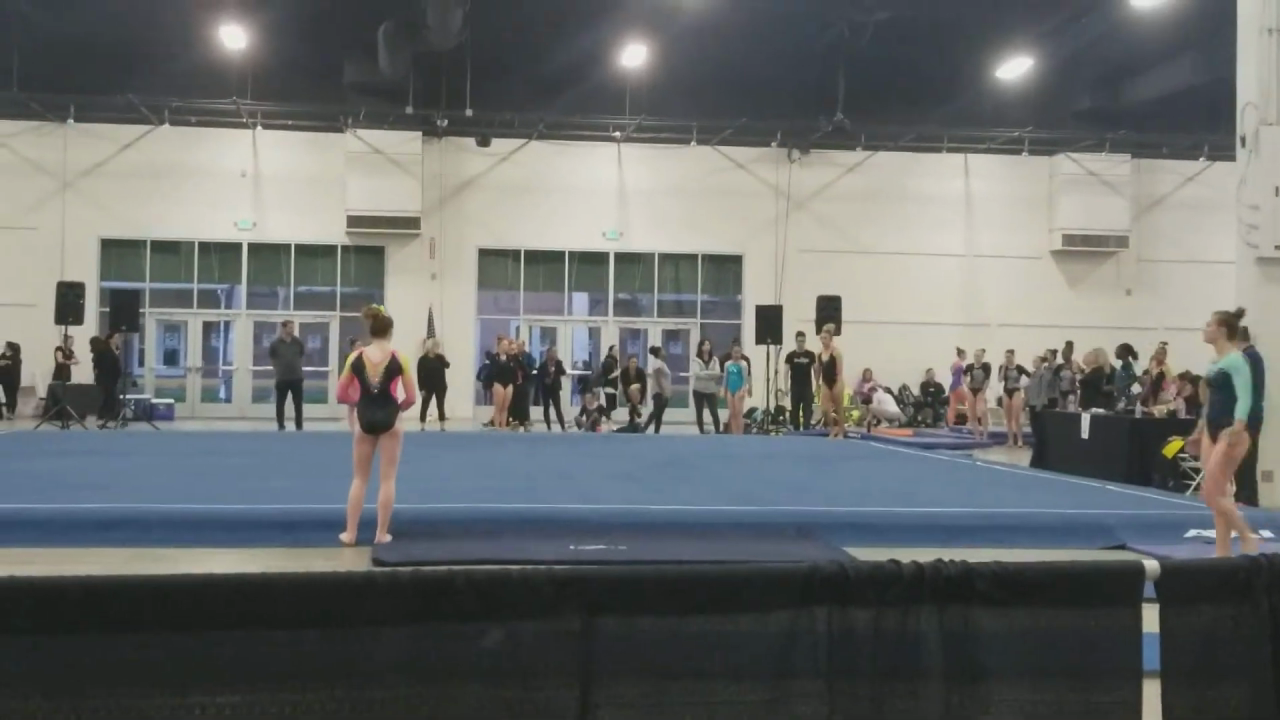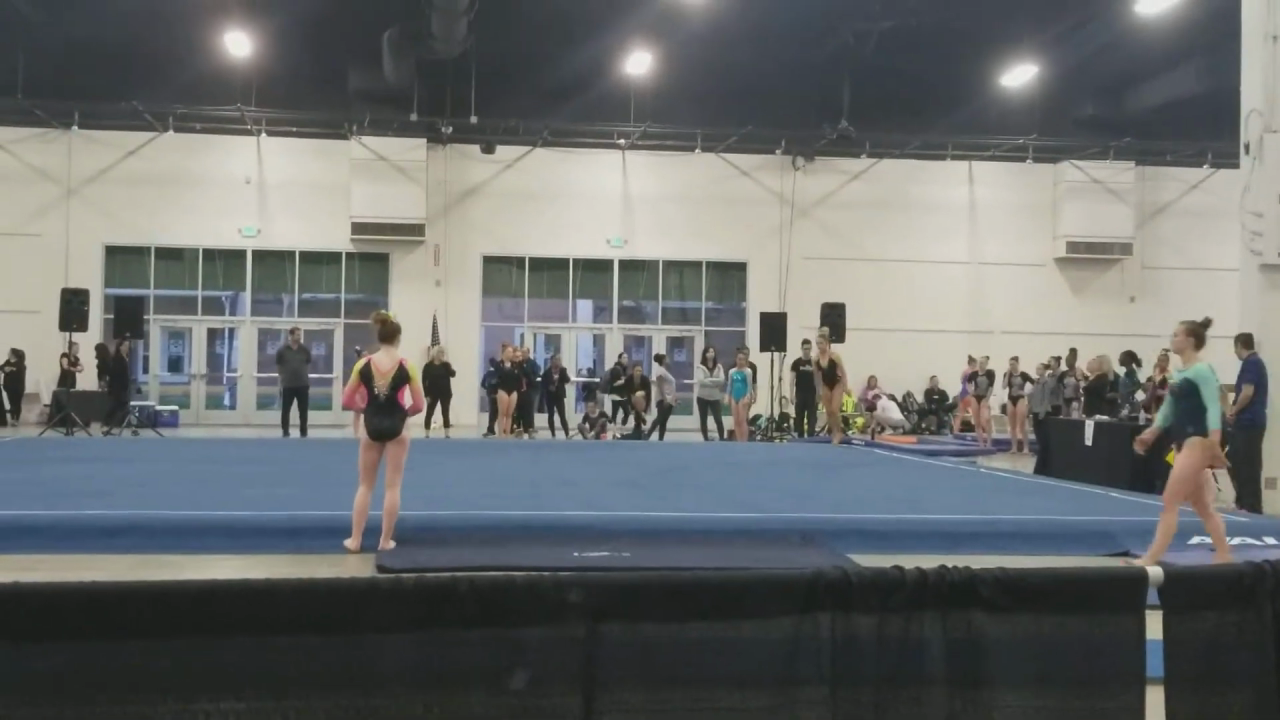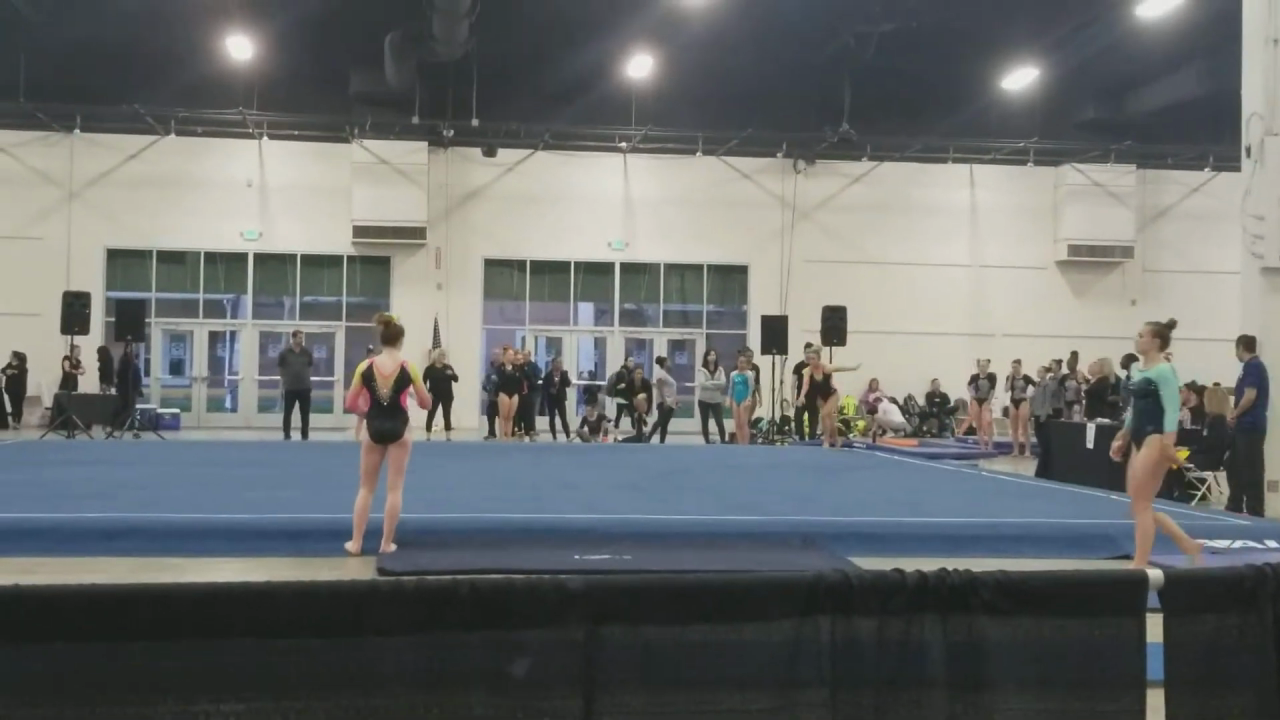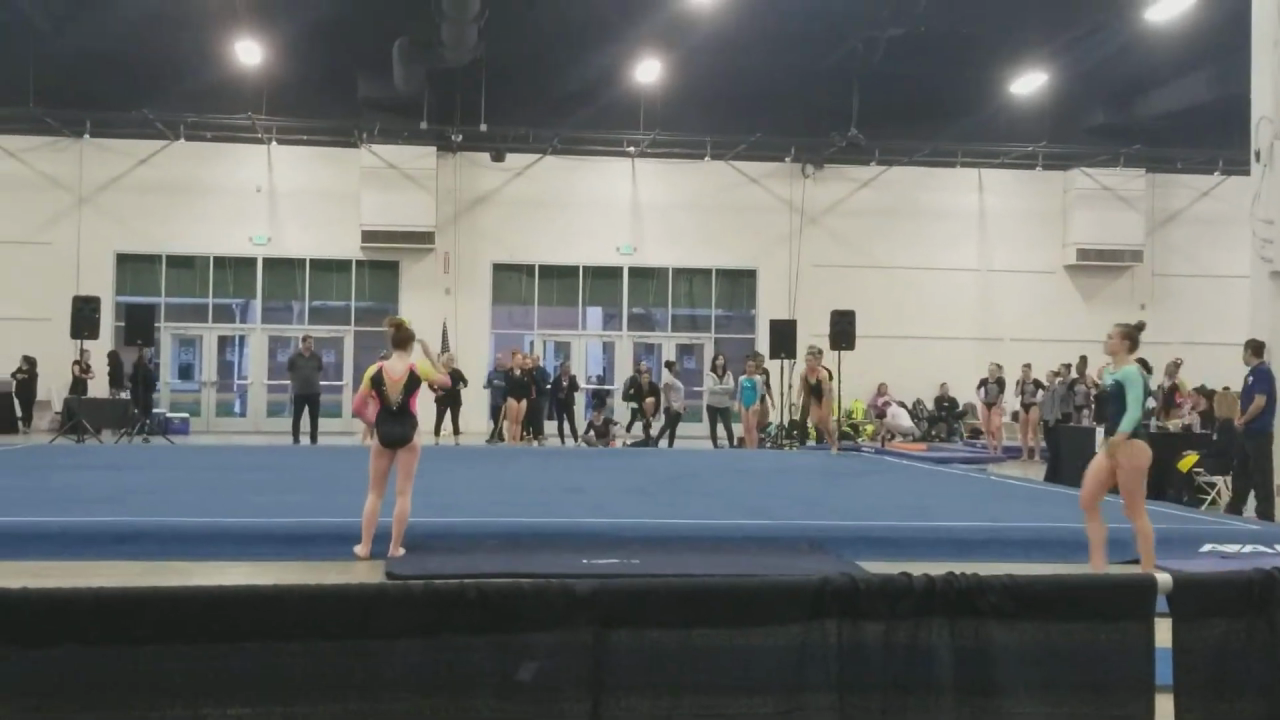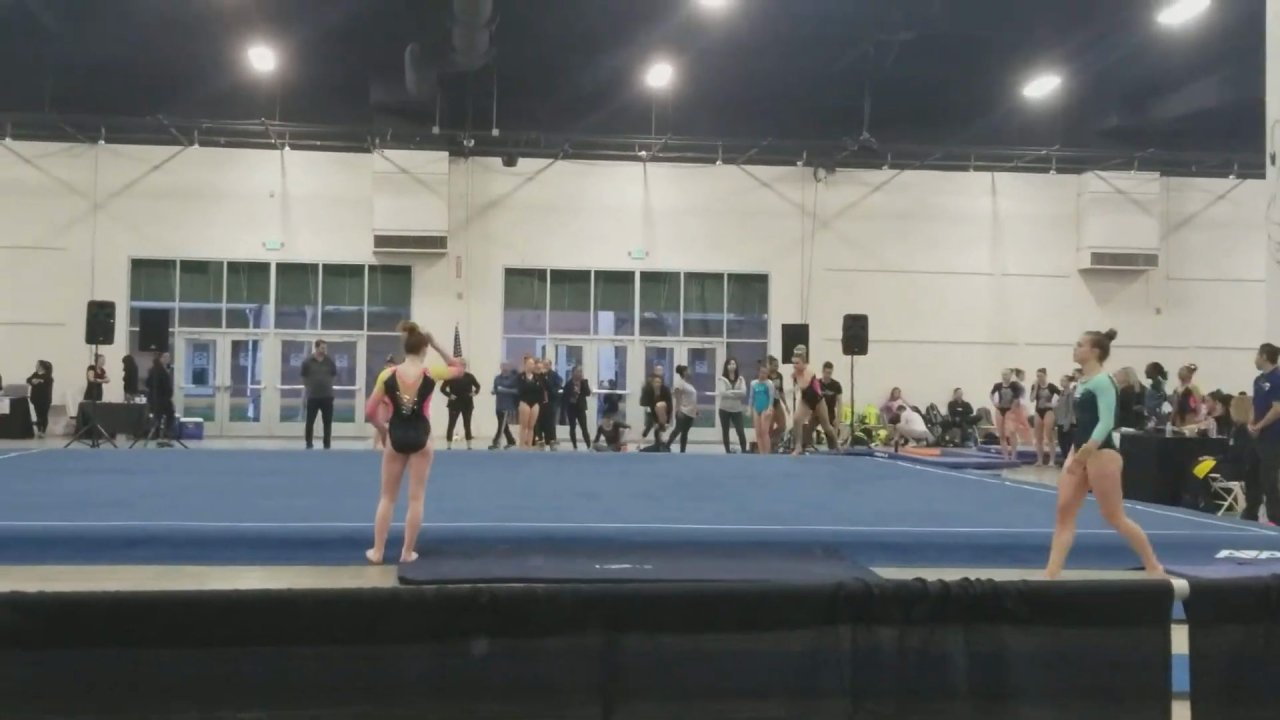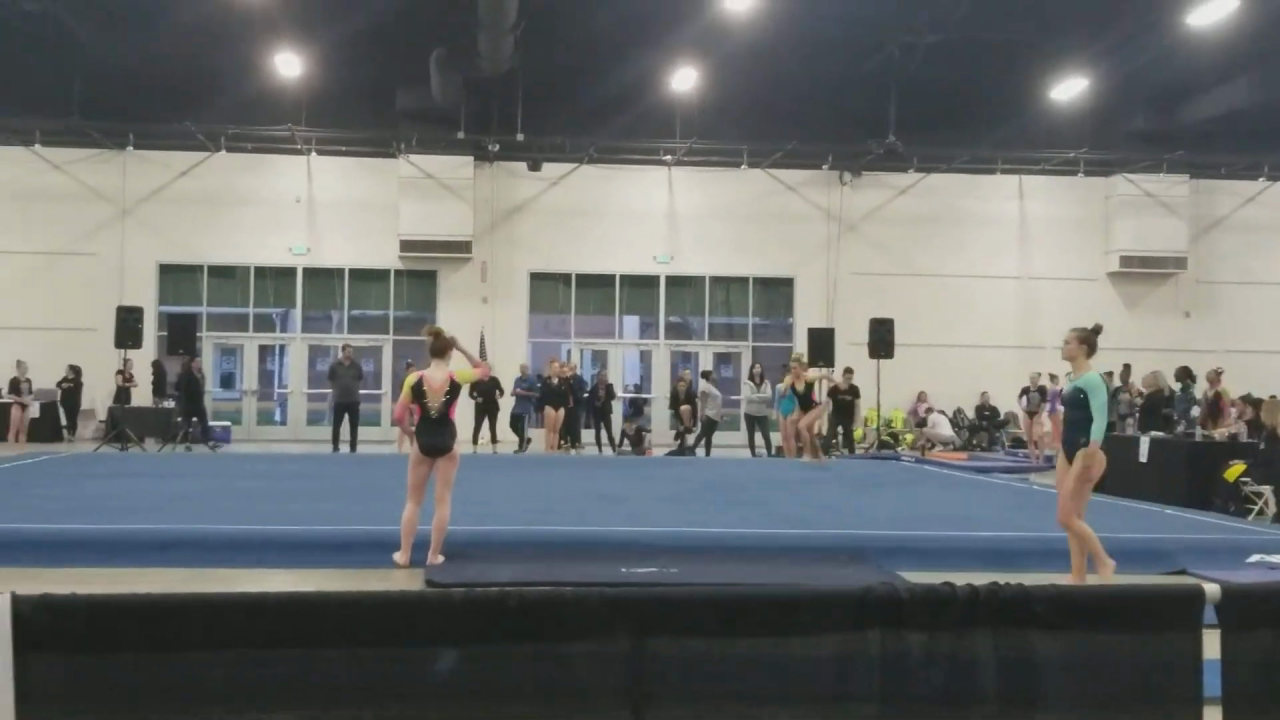
dt=0.2s
person 1, frame 1
left shoulder: (1236, 362)
right shoulder: (1215, 363)
left elbow: (1244, 400)
left wrist: (1234, 435)
right wrist: (1200, 431)
left hip: (1229, 433)
right hip: (1212, 432)
left knee: (1212, 494)
right knee: (1217, 495)
left ankle: (1248, 538)
right ankle: (1223, 552)
person 1, frame 2
left shoulder: (1203, 371)
right shoulder: (1179, 372)
left elbow: (1213, 409)
right elbow: (1169, 407)
left wrist: (1214, 445)
right wrist: (1150, 433)
left hip: (1196, 442)
right hip: (1182, 441)
left knee: (1170, 503)
right knee: (1202, 505)
left ankle: (1149, 561)
right ankle: (1224, 558)
person 1, frame 3
left shoulder: (1164, 372)
right shoulder: (1137, 370)
left elbow: (1171, 410)
left wrist: (1168, 445)
right wrist: (1122, 438)
left hip: (1156, 442)
right hip: (1139, 441)
left knee: (1140, 506)
right knee: (1143, 506)
left ankle: (1140, 566)
right ankle: (1189, 545)
person 1, frame 4
left shoulder: (1132, 373)
right shoulder: (1109, 372)
left elbow: (1134, 412)
left wrist: (1116, 442)
left hip: (1130, 444)
right hip: (1112, 444)
left knee: (1135, 511)
right knee: (1087, 500)
left ankle: (1148, 571)
right ankle: (1098, 563)
person 1, frame 5
left shoulder: (1103, 382)
right shoulder: (1083, 382)
left elbow: (1106, 422)
left wrist: (1086, 451)
left hip: (1100, 454)
right hip: (1079, 452)
left knee: (1115, 518)
right knee: (1064, 514)
left ankle: (1154, 568)
right ankle: (1052, 574)
person 1, frame 6
left shoulder: (1093, 380)
right shoulder: (1070, 380)
left elbow: (1100, 420)
left wrist: (1091, 457)
right wrist: (1063, 453)
left hip: (1086, 452)
right hip: (1068, 452)
left knee: (1067, 517)
right knee: (1072, 518)
left ankle: (1104, 563)
right ankle: (1078, 580)
person 2, frame 1
left shoulder: (356, 357)
right shoulder: (399, 359)
left elbow: (342, 394)
right elbow: (411, 398)
left hip: (365, 419)
right hip: (390, 420)
left knee: (359, 479)
right knee: (387, 479)
left ankle: (350, 533)
right ankle: (382, 533)
person 2, frame 2
left shoulder: (363, 364)
right shoulder: (407, 366)
left elbow: (347, 401)
right elbow: (419, 405)
left hip: (372, 426)
right hip: (397, 427)
left knee: (365, 486)
right knee: (393, 486)
left ankle: (355, 539)
right ankle: (386, 540)
person 2, frame 3
left shoulder: (365, 367)
right shoulder: (408, 368)
left elbow: (350, 404)
right elbow: (426, 404)
left hip: (374, 429)
right hip: (398, 429)
left knee: (366, 488)
right knee: (394, 489)
left ankle: (356, 542)
right ankle: (387, 543)
person 2, frame 4
left shoulder: (375, 370)
right shoulder: (418, 370)
left elbow: (357, 407)
right elbow: (447, 381)
left wrist: (374, 423)
right wrist: (429, 355)
left hip: (383, 433)
right hip: (408, 433)
left knee: (375, 493)
right knee: (403, 493)
left ankle: (365, 546)
right ankle: (395, 548)
person 2, frame 5
left shoulder: (388, 375)
right shoulder: (431, 374)
left elbow: (370, 411)
right elbow: (460, 368)
left wrist: (384, 429)
right wrist: (437, 346)
left hip: (396, 436)
right hip: (421, 437)
left knee: (387, 498)
right knee: (416, 498)
left ankle: (377, 551)
right ankle: (408, 552)
person 2, frame 6
left shoulder: (414, 379)
right shoulder: (457, 377)
left elbow: (398, 416)
right elbow: (485, 370)
left wrist: (410, 431)
right wrist: (462, 349)
left hip: (423, 440)
right hip: (447, 441)
left knee: (412, 501)
right knee: (442, 501)
left ankle: (404, 554)
right ankle: (434, 555)
